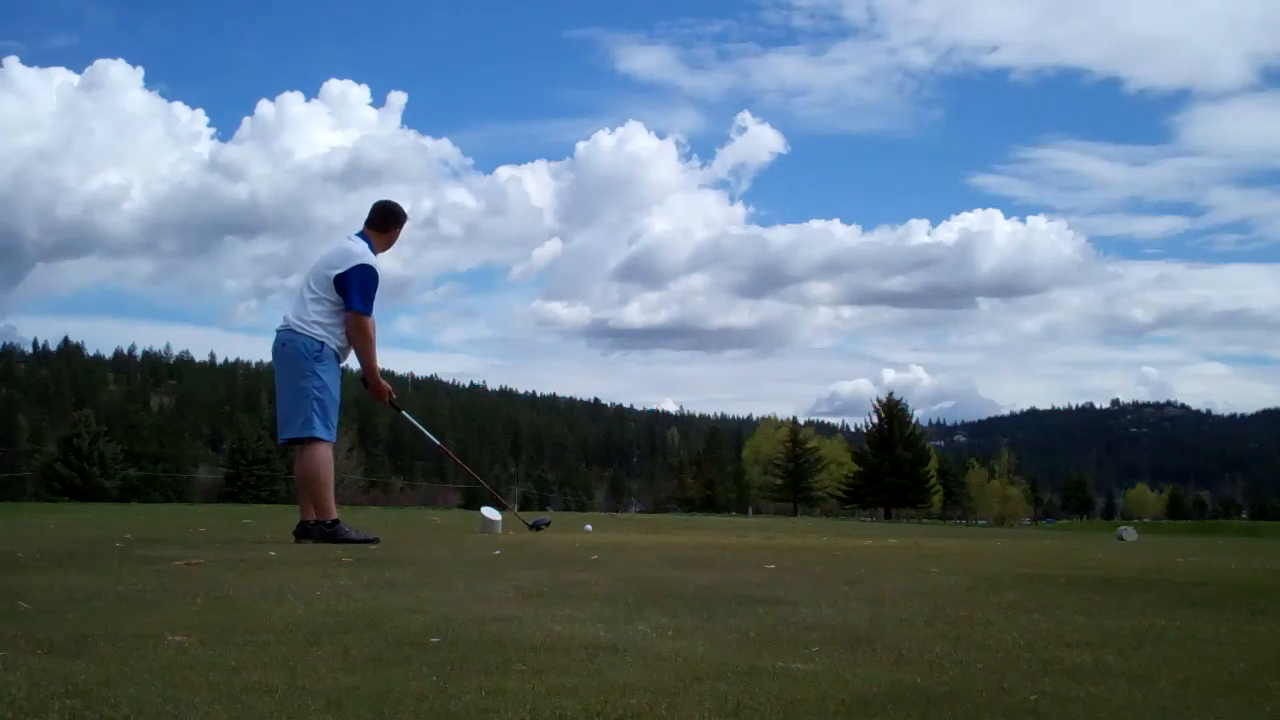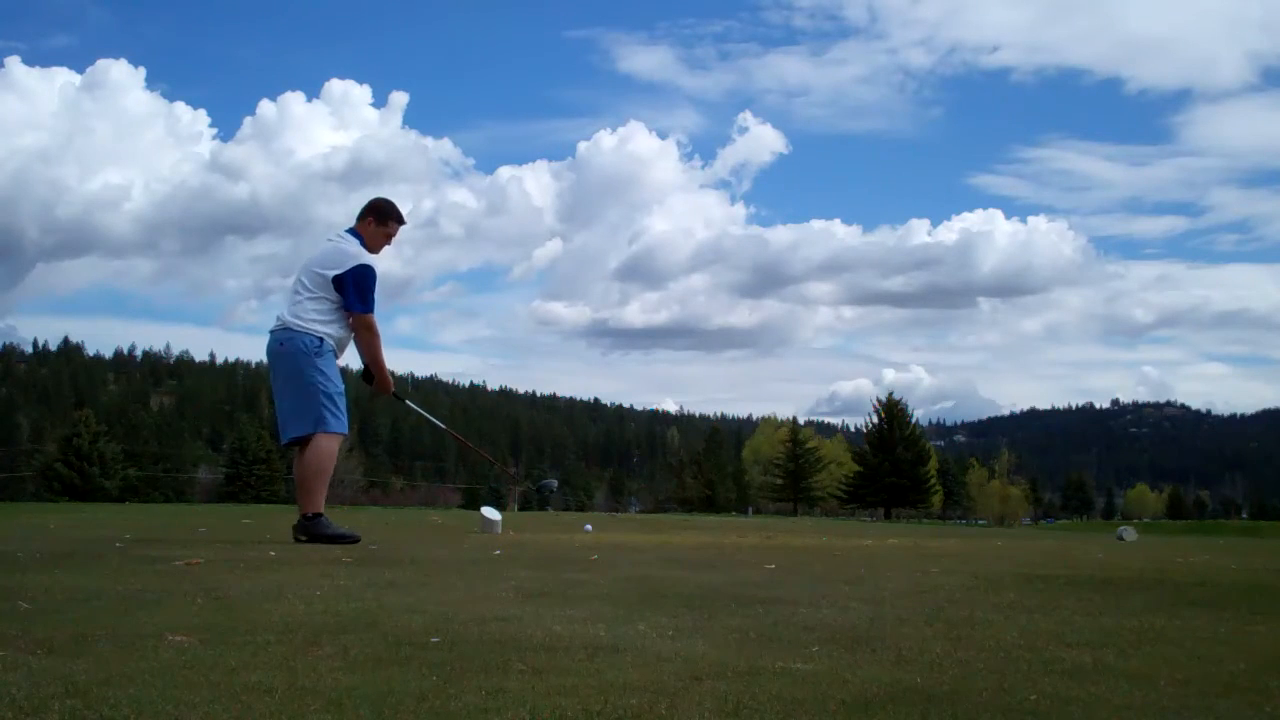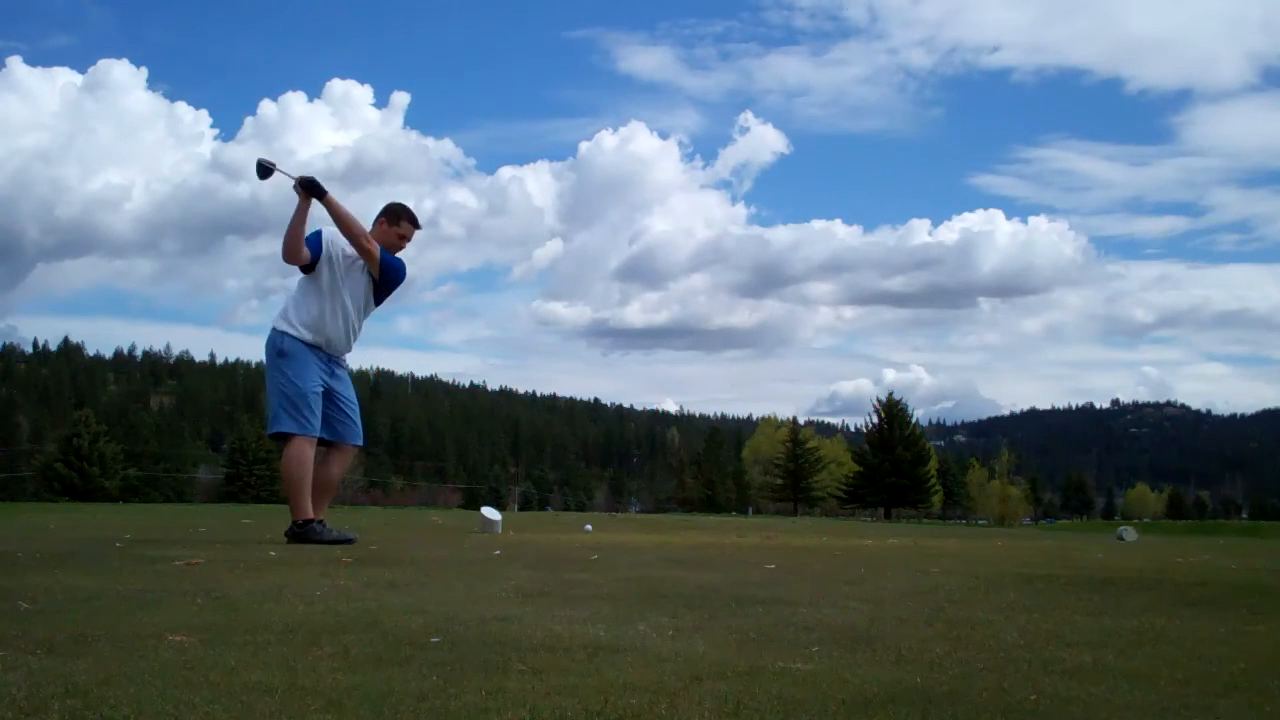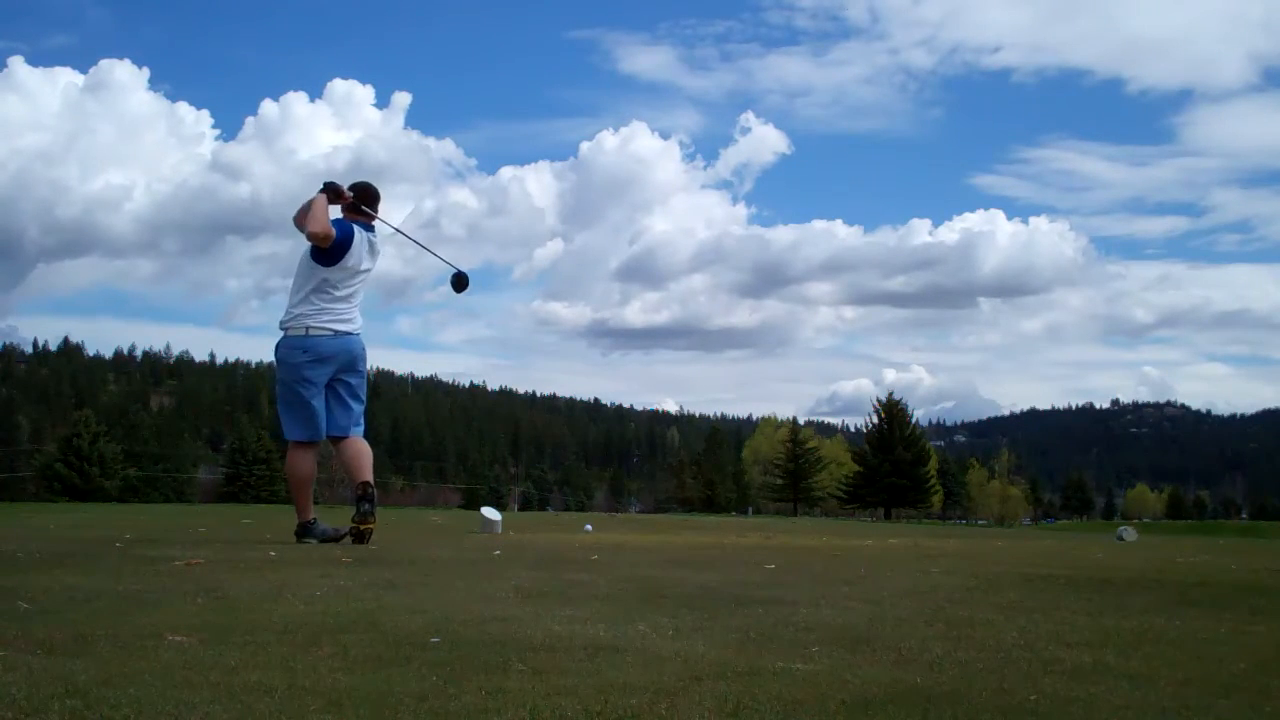
dt=1s
person 1, frame 1
left shoulder: (347, 249)
right shoulder: (363, 264)
left elbow: (358, 323)
right elbow: (358, 328)
left wrist: (371, 373)
right wrist: (375, 379)
left hip: (295, 344)
right hip: (311, 349)
left knee: (308, 437)
right knee: (317, 437)
left ankle: (308, 522)
right ankle: (327, 523)
person 1, frame 2
left shoulder: (335, 245)
right shoulder: (358, 263)
left elbow: (350, 322)
right elbow: (365, 327)
left wrist: (369, 368)
right wrist: (381, 374)
left hip: (286, 344)
right hip: (307, 346)
left knee: (310, 436)
right knee: (329, 430)
left ankle: (307, 520)
right ankle: (313, 517)
person 1, frame 3
left shoulder: (393, 268)
right shoulder: (327, 240)
left elbow: (366, 247)
right elbow: (292, 255)
left wrist: (325, 197)
right wrist: (304, 203)
left hip: (333, 360)
right hip: (294, 345)
left knee: (346, 442)
right knee: (302, 434)
left ankle: (313, 519)
right ankle: (303, 523)
person 1, frame 4
left shoulder: (344, 233)
right shoulder: (371, 243)
left elbow: (316, 230)
right elbow: (301, 219)
left wrist: (324, 195)
right wrist: (322, 200)
left hip: (305, 343)
right hip: (348, 345)
left knee: (303, 437)
right knee: (348, 431)
left ankle: (307, 523)
right ankle: (366, 489)
